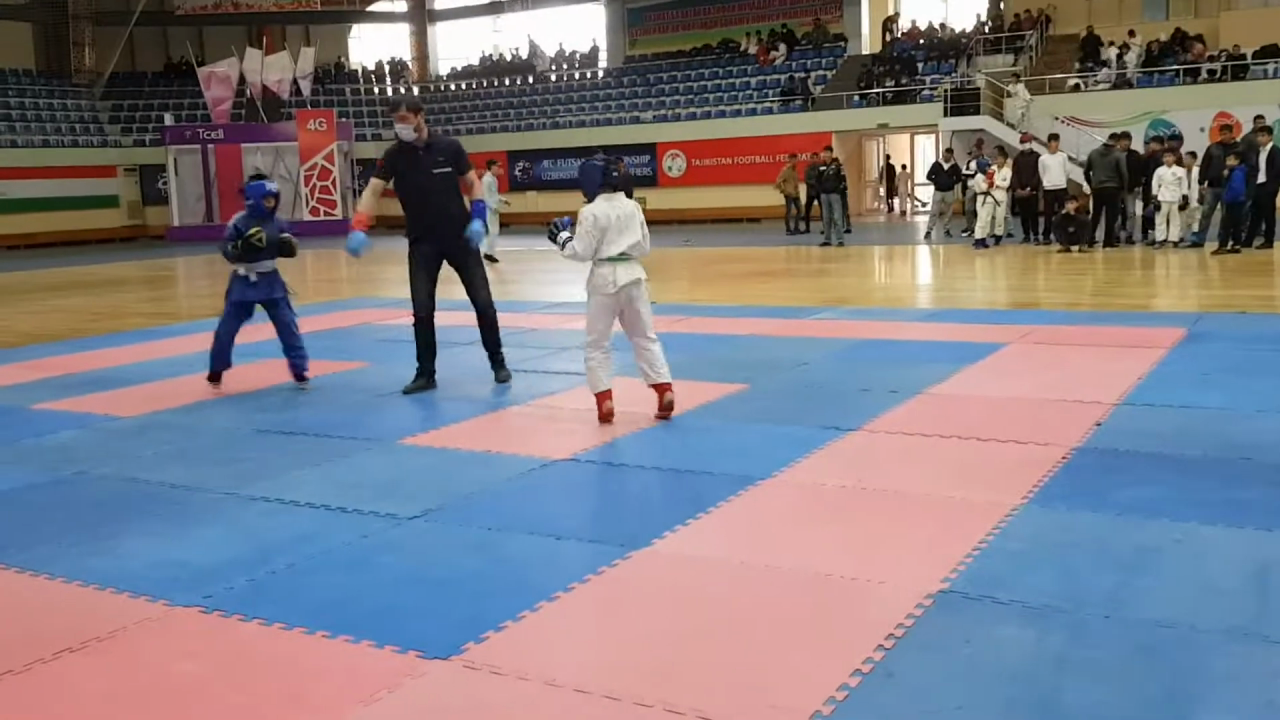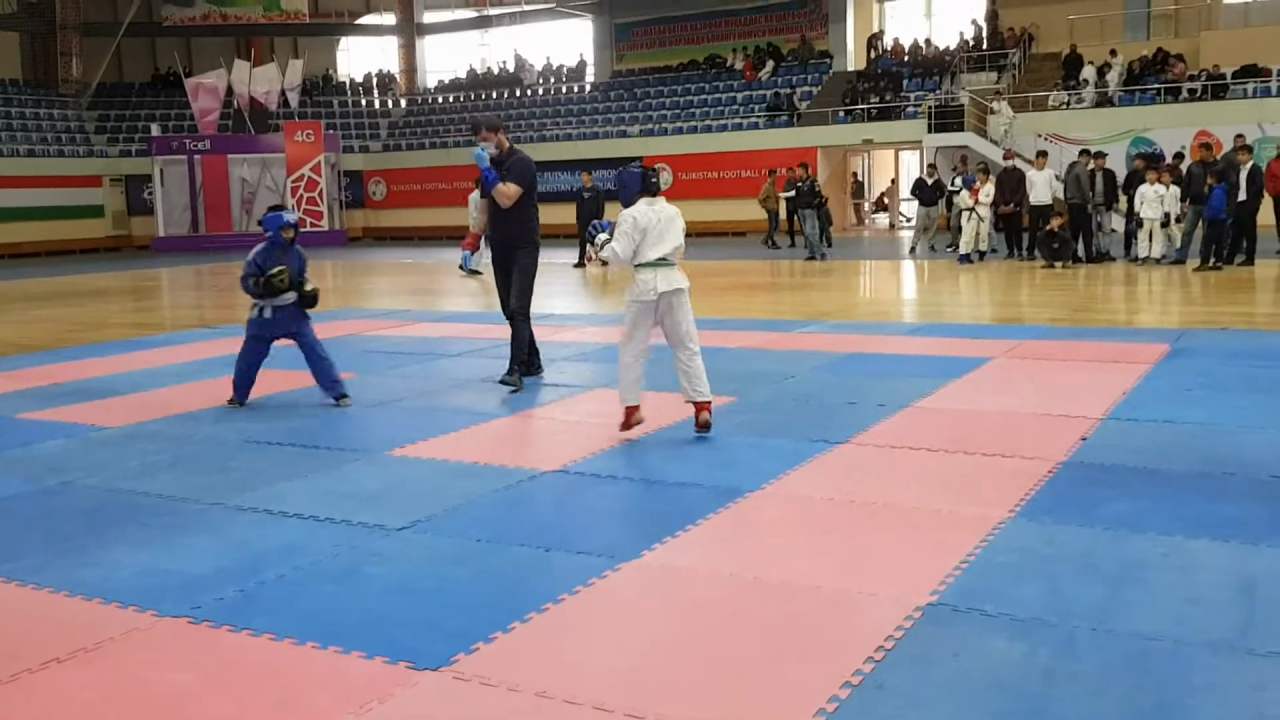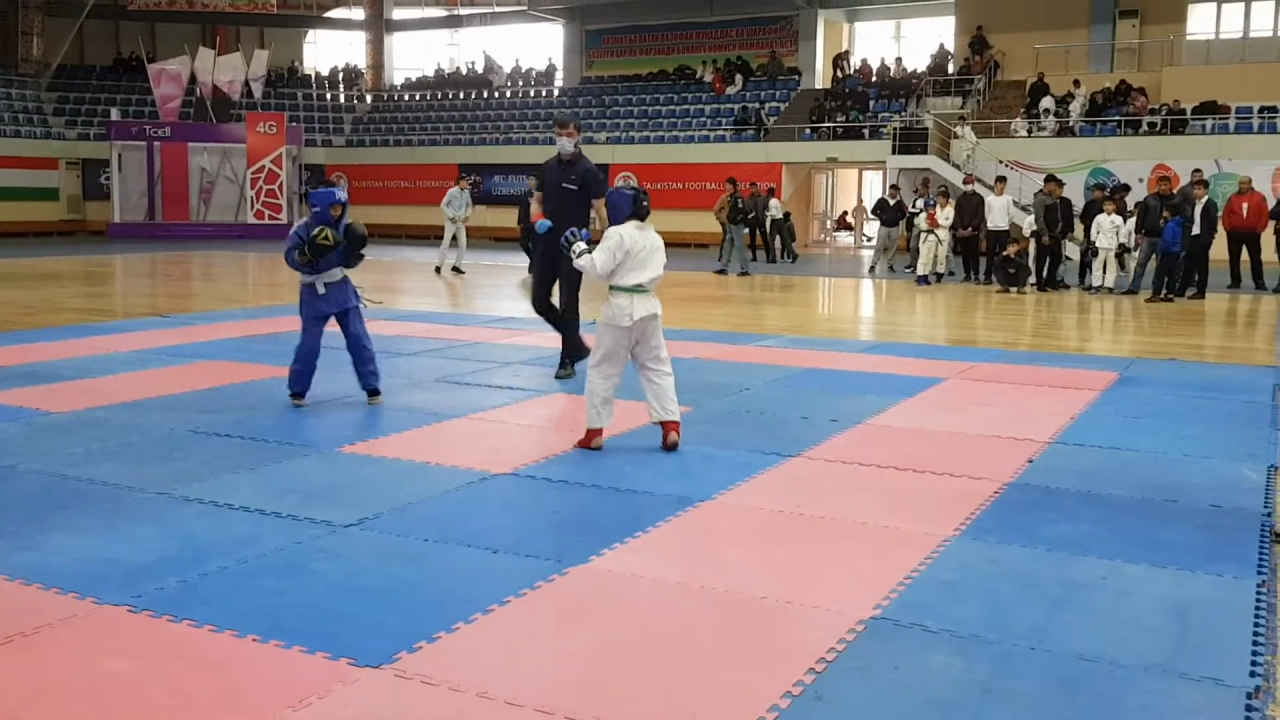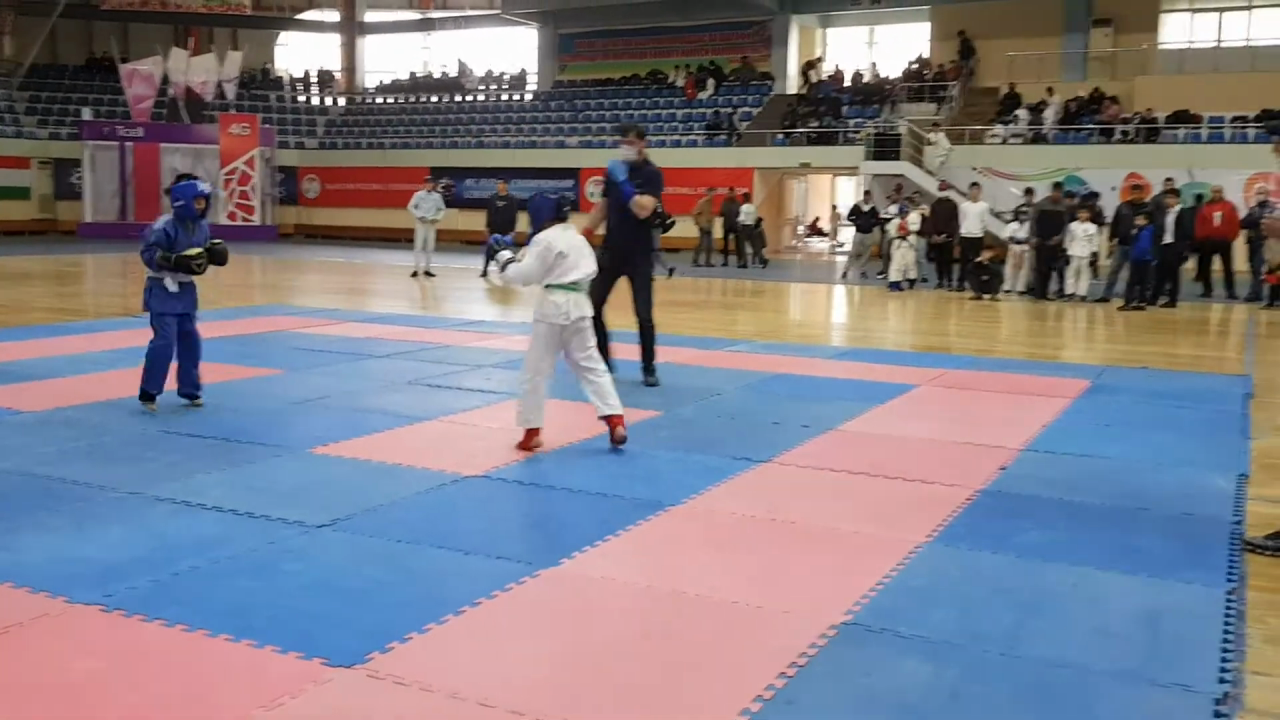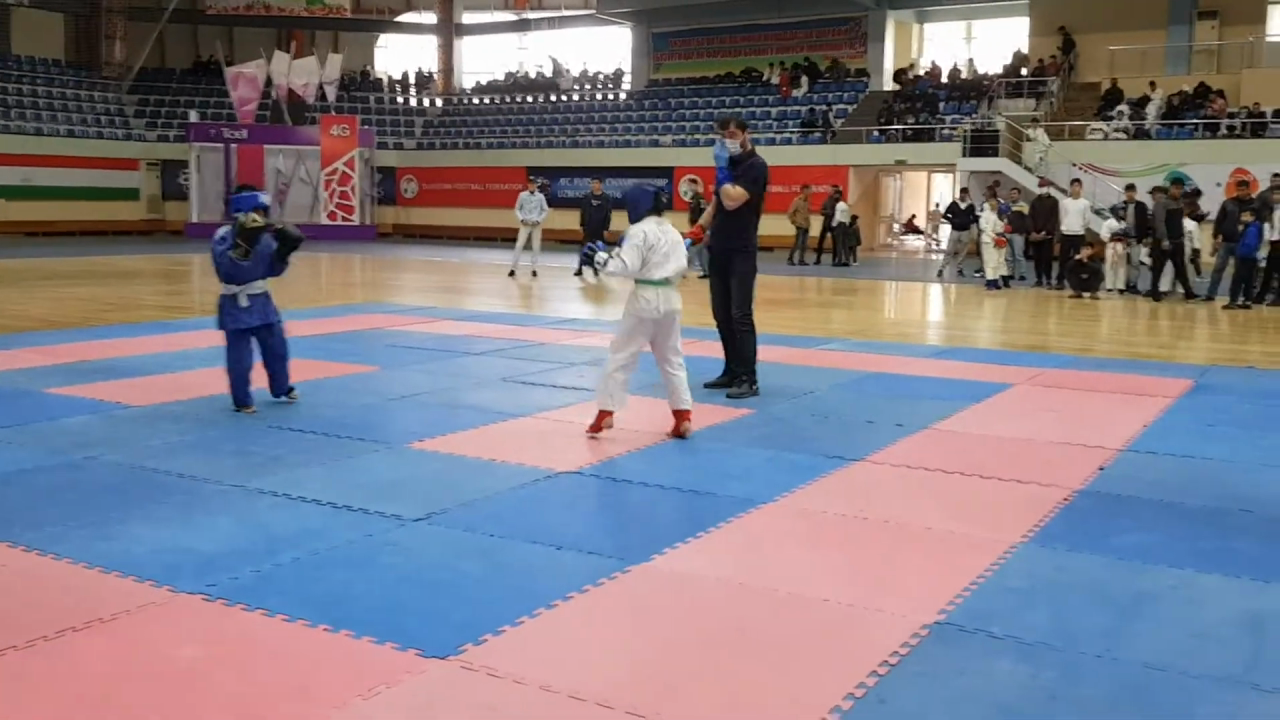
dt=1s
person 1, frame 1
left shoulder: (449, 147)
right shoulder: (394, 156)
left elbow: (473, 184)
right elbow: (372, 192)
left wrist: (478, 219)
right wrist: (359, 229)
left hip: (460, 237)
right hip: (422, 243)
left knee: (483, 302)
right knee: (422, 311)
left ankle: (497, 361)
right ankle: (426, 374)
person 1, frame 2
left shoulder: (522, 163)
right shoulder: (492, 166)
left elbow: (506, 199)
right elbow: (486, 209)
left wrist: (486, 170)
left hip: (524, 247)
right hip: (500, 247)
left knee: (518, 308)
right knee: (510, 310)
left ankle: (515, 370)
right ankle: (531, 362)
person 1, frame 3
left shoulder: (588, 171)
right shoulder: (548, 167)
left elbow: (600, 211)
right elbow: (537, 200)
right wrist: (537, 219)
right hip: (546, 244)
left knee: (568, 308)
right knee: (539, 302)
left ankle: (568, 361)
right ankle: (578, 345)
person 1, frame 4
left shoulder: (652, 174)
right shoulder: (614, 171)
left elbow: (643, 210)
right elbow: (601, 208)
left wrist: (622, 182)
left hip: (639, 254)
right hip: (610, 250)
left knee: (643, 314)
right knee: (592, 305)
left ankle: (649, 368)
right ankle: (601, 361)
person 1, frame 5
left shoulder: (756, 166)
right shoulder: (727, 165)
left elbow: (732, 201)
left wrist: (722, 170)
left hip: (741, 252)
right hip: (718, 250)
left knee: (740, 315)
right knee: (721, 315)
left ankle: (748, 379)
right ankle: (732, 371)
person 2, frame 1
left shoulder: (591, 212)
right shoulder: (633, 207)
left elbow: (581, 252)
right elbow: (644, 247)
left wrist: (562, 238)
left hip: (605, 279)
right hip: (633, 275)
left knee: (597, 342)
right knee: (645, 336)
left ankle: (605, 399)
right ankle: (665, 391)
person 2, frame 2
left shoulder: (631, 215)
right shoulder: (673, 212)
left elbow: (621, 255)
left wrist: (601, 240)
left hip: (646, 284)
right hip: (674, 282)
left knee: (632, 349)
right knee: (687, 346)
left ankle: (632, 409)
right ankle: (702, 407)
person 2, frame 3
left shoulder: (617, 235)
right shoulder: (656, 239)
left elbow: (596, 268)
left wrist: (578, 248)
left hip: (620, 308)
right hip: (647, 307)
left knee: (602, 370)
right knee: (658, 368)
left ankle: (594, 431)
right ankle: (671, 428)
person 2, frame 4
left shoulder: (545, 239)
right shoulder: (578, 239)
left elbow: (524, 275)
left wrist: (505, 259)
left hip: (553, 306)
right hip: (579, 306)
left knee: (536, 370)
right knee: (592, 367)
left ankle: (532, 431)
right ankle: (616, 422)
person 2, frame 5
left shoulder: (639, 232)
right shoulder: (674, 234)
left elbow: (627, 268)
left wrist: (602, 259)
left hip: (644, 300)
right hip: (669, 299)
left knee: (620, 357)
right knee: (672, 360)
left ankle: (606, 413)
right ankle: (683, 417)
person 3, frame 1
left shoulder: (277, 222)
right shoulder: (239, 222)
left elbow: (283, 248)
right elbow: (227, 250)
left wrist: (288, 246)
right wrist: (242, 247)
left hip: (270, 280)
right hip: (244, 282)
left knee: (287, 324)
right knee: (227, 327)
left ankle: (299, 369)
right ankle: (216, 370)
person 3, frame 2
left shoulder: (296, 252)
right shoulder: (259, 254)
right elbow: (247, 282)
left wrist: (308, 291)
right wrist: (265, 285)
left hip: (293, 310)
right hip: (266, 314)
left knee: (315, 351)
right knee: (251, 356)
left ankle: (337, 391)
right ankle: (239, 395)
person 3, frame 3
left shoulder: (343, 226)
right shoulder: (303, 229)
left elbow: (348, 262)
right elbow: (292, 259)
left wrist: (355, 249)
right wrist: (311, 251)
left hip: (340, 288)
right hip: (314, 293)
left knee: (358, 338)
right knee: (310, 343)
left ankle: (371, 386)
right ankle: (298, 390)
person 3, frame 4
left shoulder: (201, 226)
right shoulder: (164, 226)
right elbow: (148, 256)
left wrist: (212, 256)
right wrist: (175, 261)
left hip: (185, 290)
right hip: (162, 290)
left knee: (191, 342)
right knee: (164, 340)
left ankle: (189, 390)
right ankle: (149, 391)
person 3, frame 5
left shoulder: (265, 236)
right shoulder: (224, 236)
left elbow: (273, 270)
right elbow: (227, 267)
left wrist: (284, 251)
right wrist: (244, 243)
left hip: (260, 301)
right hip: (235, 305)
left knee: (277, 348)
right knee: (240, 355)
left ankle: (282, 386)
right ankle: (242, 400)
